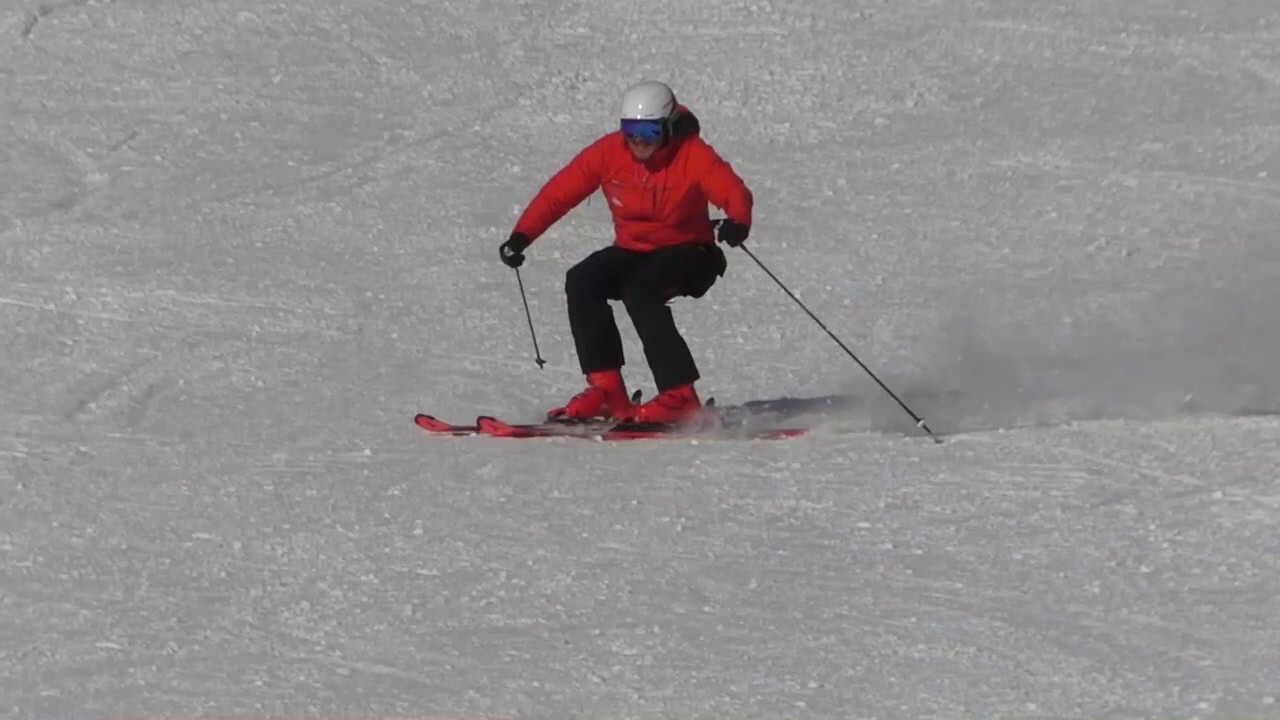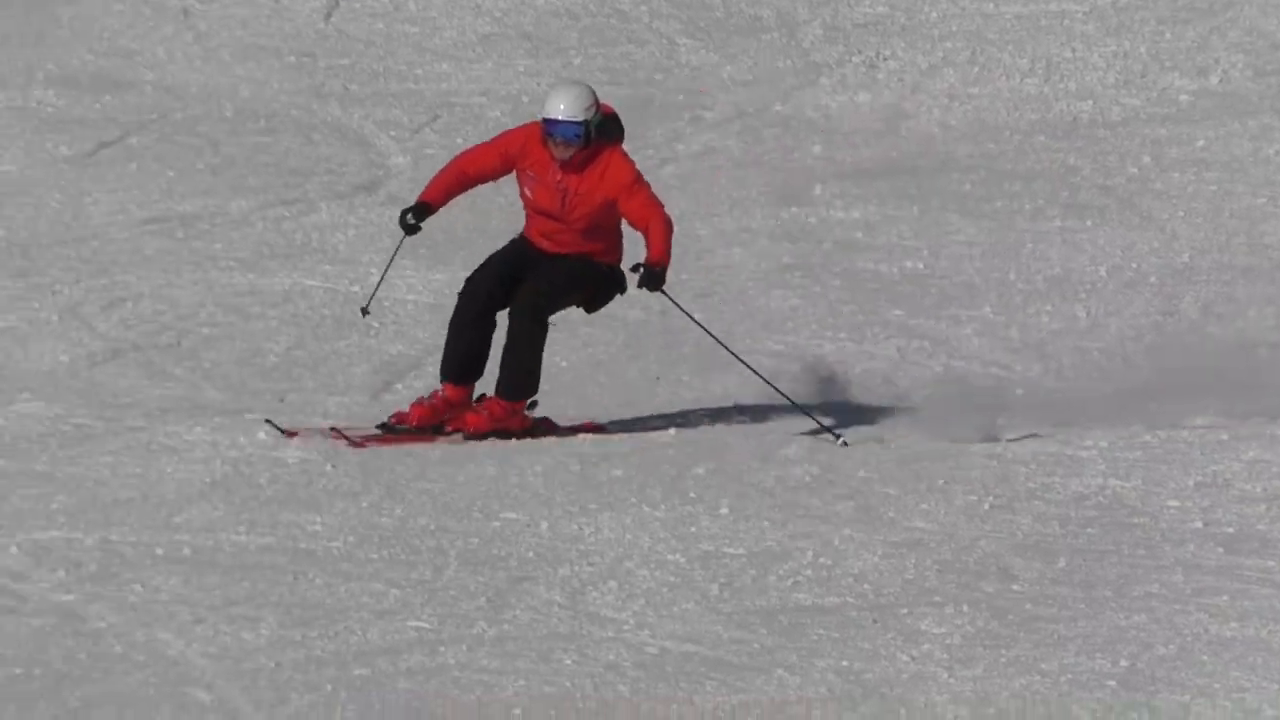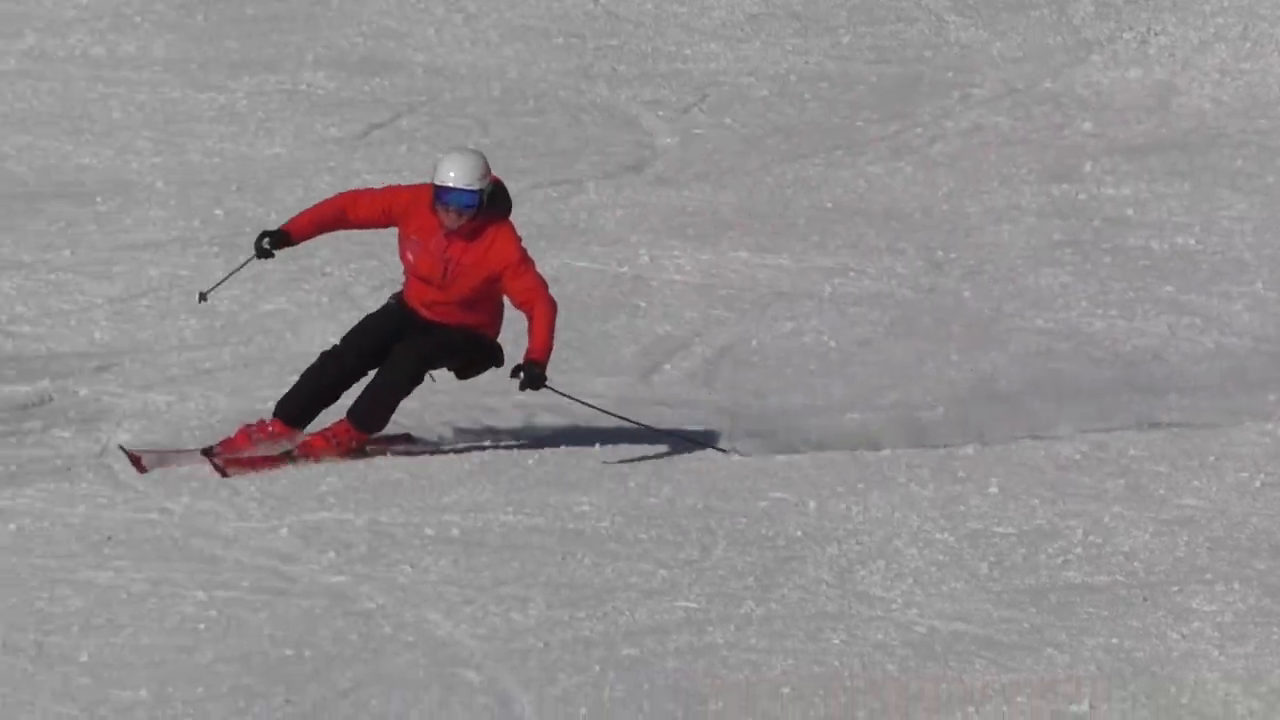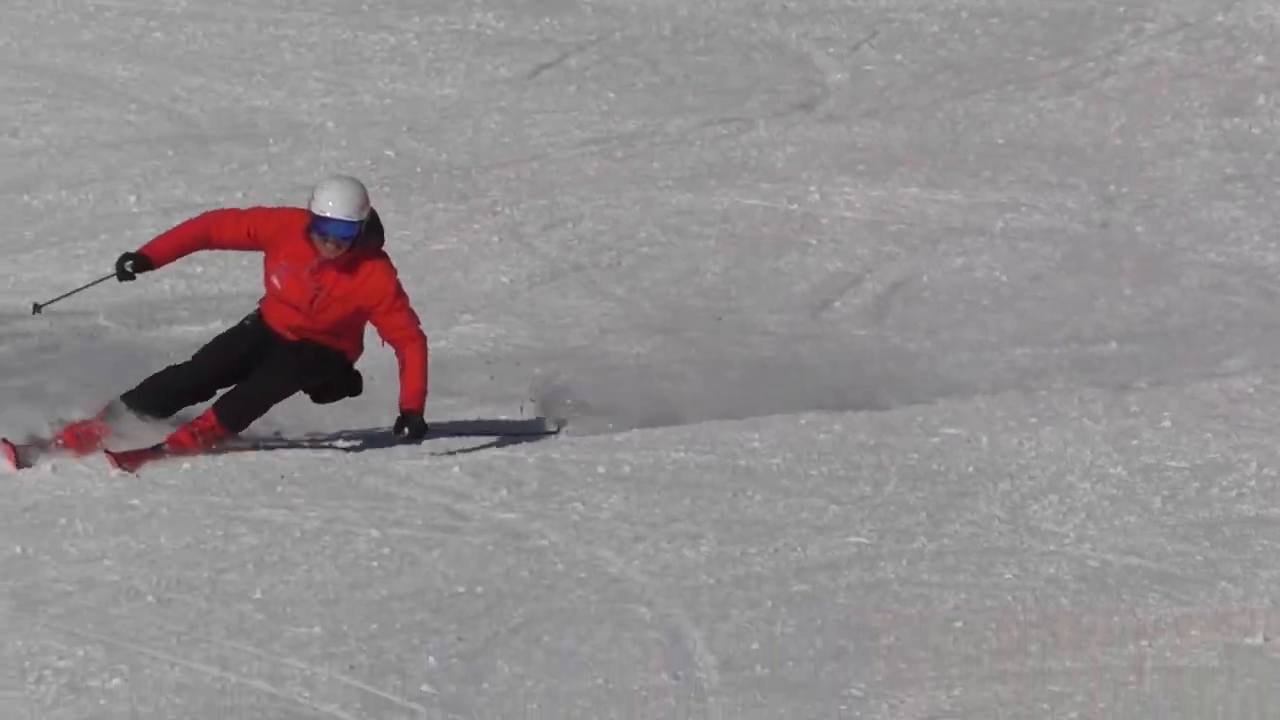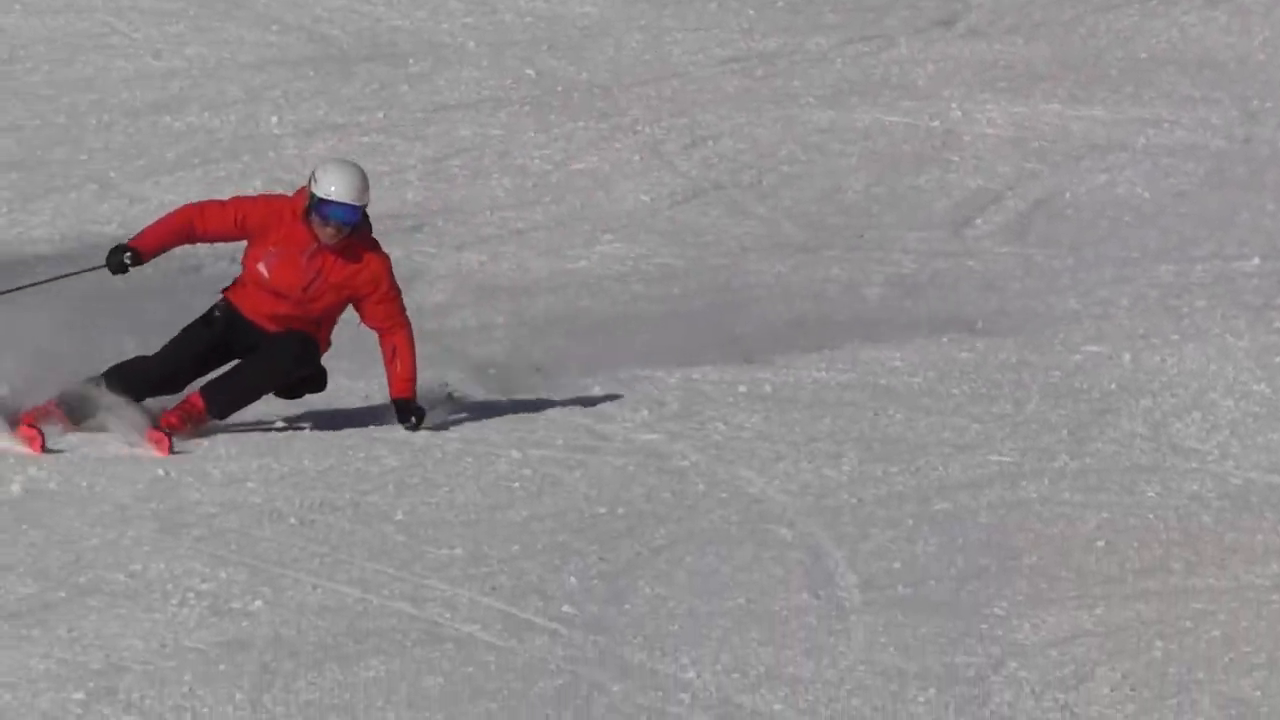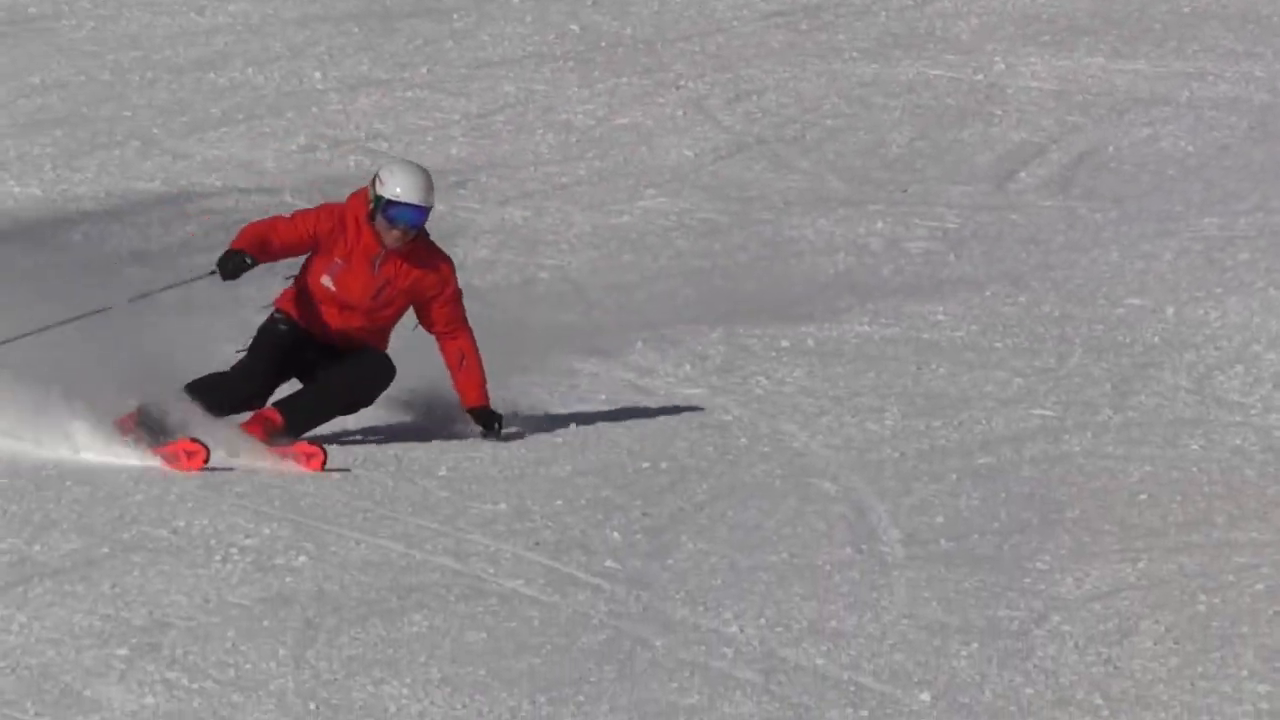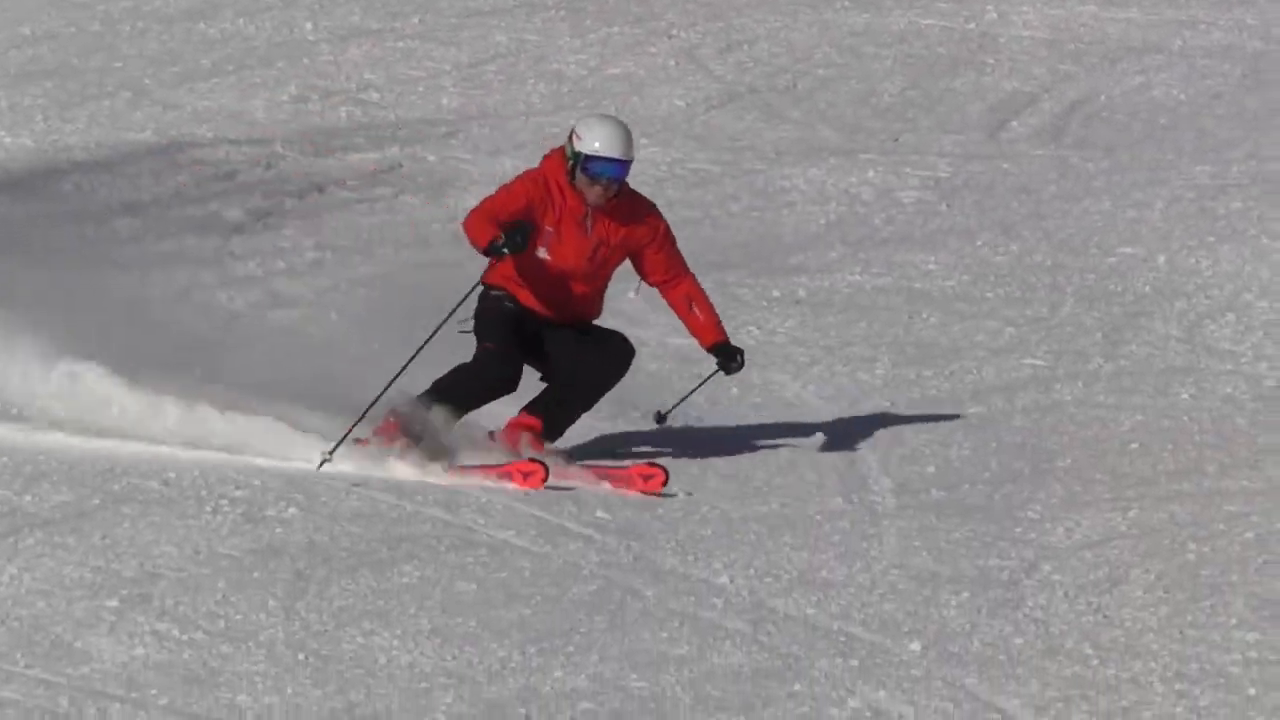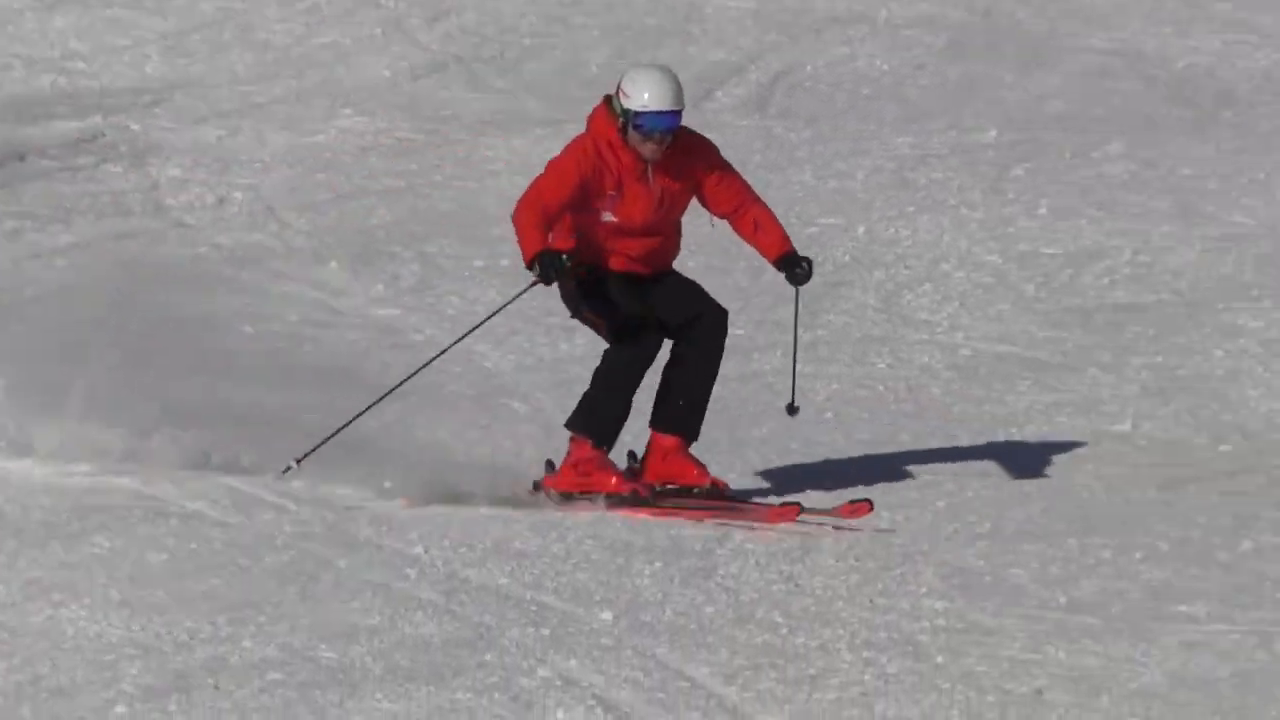
dt=0.2s
person 1, frame 1
left shoulder: (694, 155)
right shoulder: (609, 151)
left elbow: (736, 193)
right elbow: (561, 189)
left wrist: (737, 224)
right wrist: (521, 235)
left hip: (684, 253)
right hip: (631, 251)
left knee: (638, 295)
right knee: (579, 282)
left ankle: (680, 396)
right ankle: (605, 388)
person 1, frame 2
left shoulder: (613, 166)
right shoulder: (528, 141)
left elbow: (655, 219)
right elbow: (472, 163)
left wrist: (656, 266)
right wrist: (426, 203)
left hip: (590, 262)
right hip: (536, 247)
left knee: (529, 301)
right knee: (477, 292)
left ankle: (506, 406)
right ankle: (450, 395)
person 1, frame 3
left shoulder: (501, 244)
right shoulder: (415, 203)
left elbow: (539, 302)
right elbow: (351, 205)
left wrist: (536, 360)
right wrist: (287, 234)
left hip: (465, 333)
right hip: (413, 309)
left knee: (411, 355)
right knee: (345, 358)
left ankle: (349, 431)
right ankle: (275, 427)
person 1, frame 4
left shoulder: (374, 277)
right shoulder: (284, 226)
left elbow: (410, 339)
right elbow: (216, 227)
left wrist: (412, 409)
right wrist: (149, 256)
left hip: (321, 355)
right hip: (268, 328)
left knee: (293, 365)
right knee: (198, 375)
left ankle: (207, 428)
right ankle: (106, 424)
person 1, frame 5
left shoulder: (368, 265)
right shoulder: (275, 214)
left elbow: (394, 326)
right elbow: (199, 217)
left wrist: (404, 396)
right wrist: (138, 246)
left hip: (291, 341)
right hip: (241, 316)
left knee: (298, 356)
right knee: (173, 364)
left ankle: (190, 413)
right ankle: (69, 407)
person 1, frame 6
left shoulder: (431, 269)
right shoulder: (335, 221)
left elbow: (452, 333)
right elbow: (263, 234)
left wrist: (477, 403)
right wrist: (238, 253)
left hip: (348, 353)
right hip: (293, 327)
left knee: (378, 371)
right knee: (252, 380)
left ankle: (267, 426)
person 1, frame 7
left shoulder: (639, 216)
right shoulder: (539, 186)
left elbow: (674, 278)
right elbow: (479, 219)
left wrist: (717, 342)
right wrist: (497, 238)
left hip: (567, 326)
right hip: (510, 307)
left knee: (615, 353)
right knee: (497, 370)
left ankle: (523, 434)
right ankle: (406, 428)
person 1, frame 8
left shoulder: (691, 151)
right shoulder: (588, 154)
left elbow: (739, 201)
right elbow: (532, 209)
left wrist: (783, 254)
right wrist: (540, 255)
left hip: (652, 275)
right hip: (592, 275)
left knee: (710, 322)
right knee: (640, 338)
left ankle: (667, 455)
right ankle: (583, 459)
